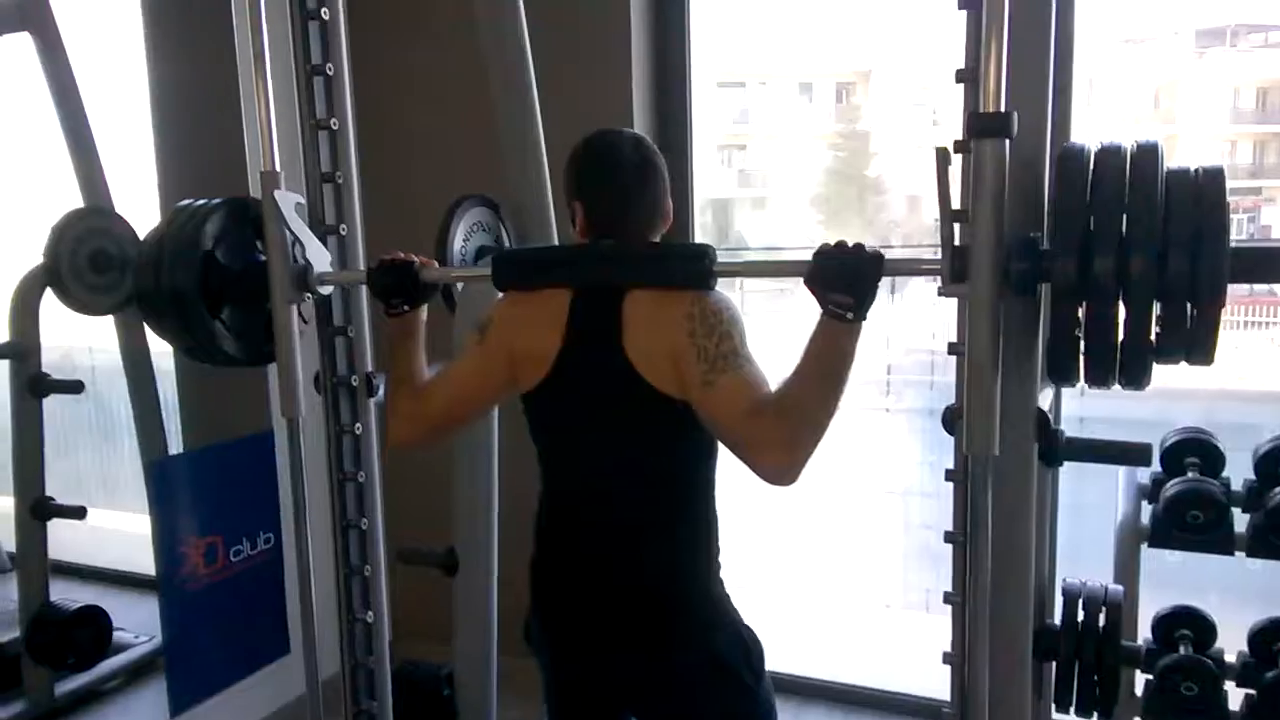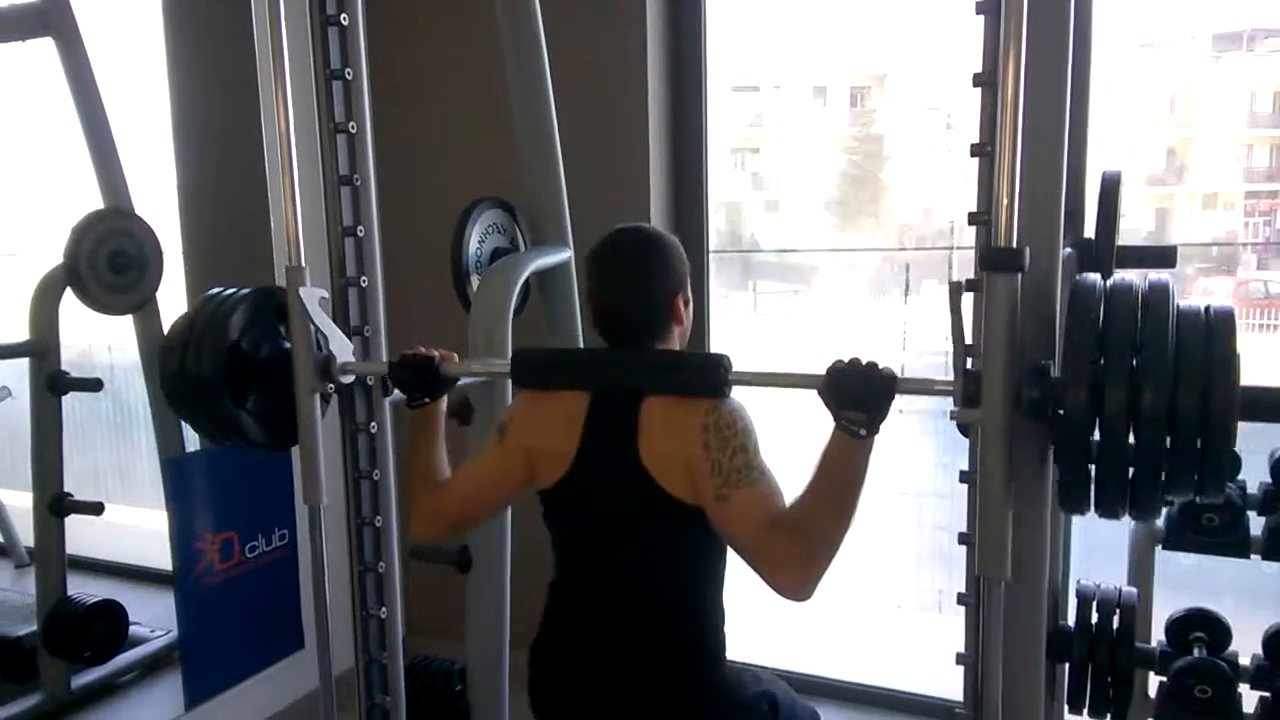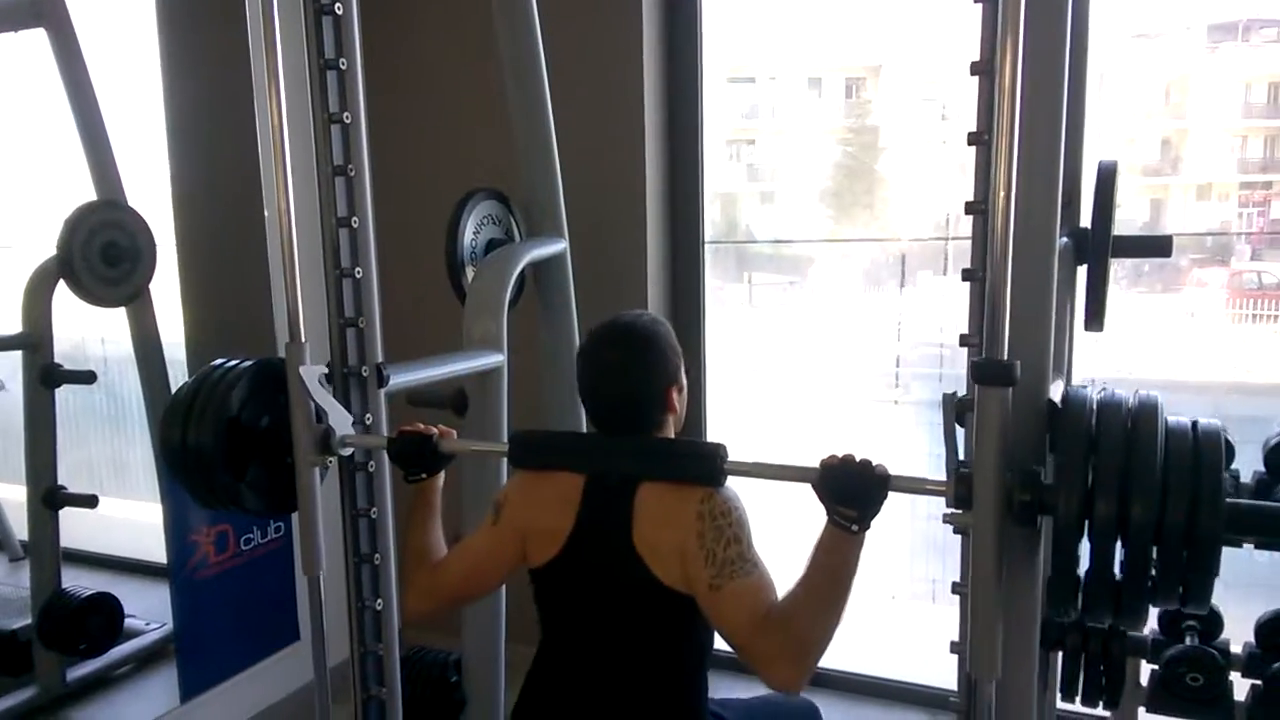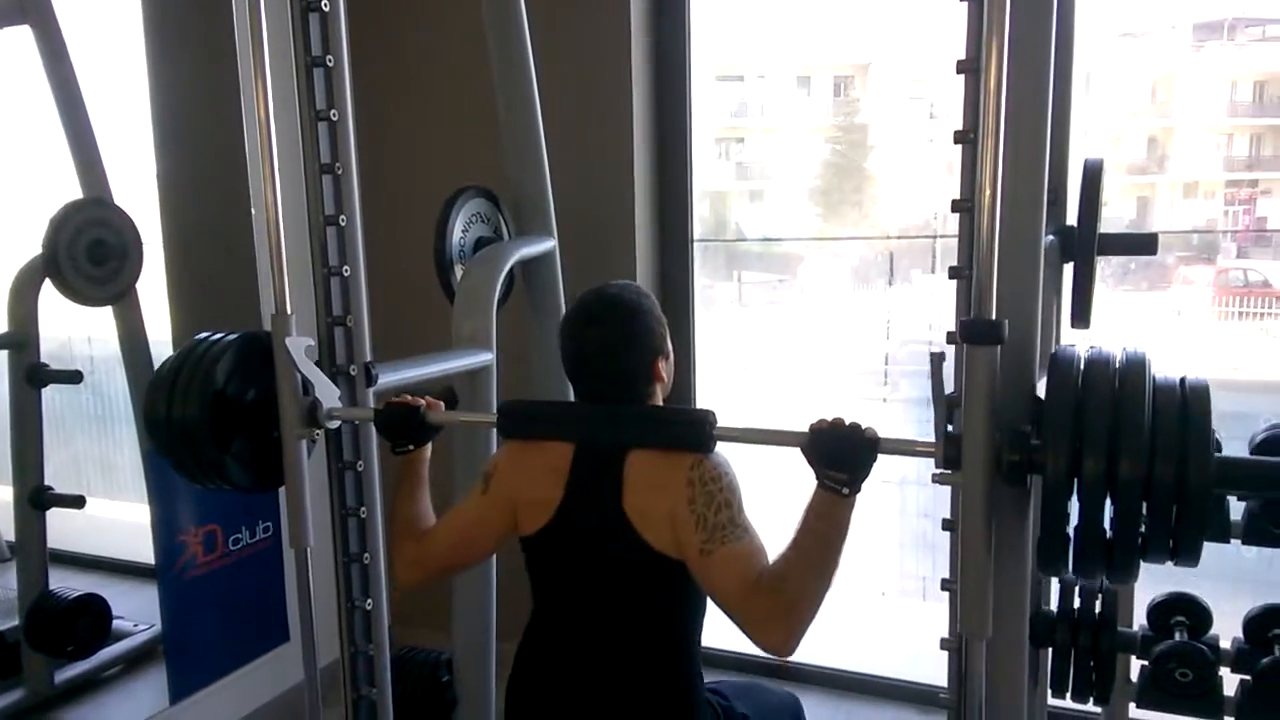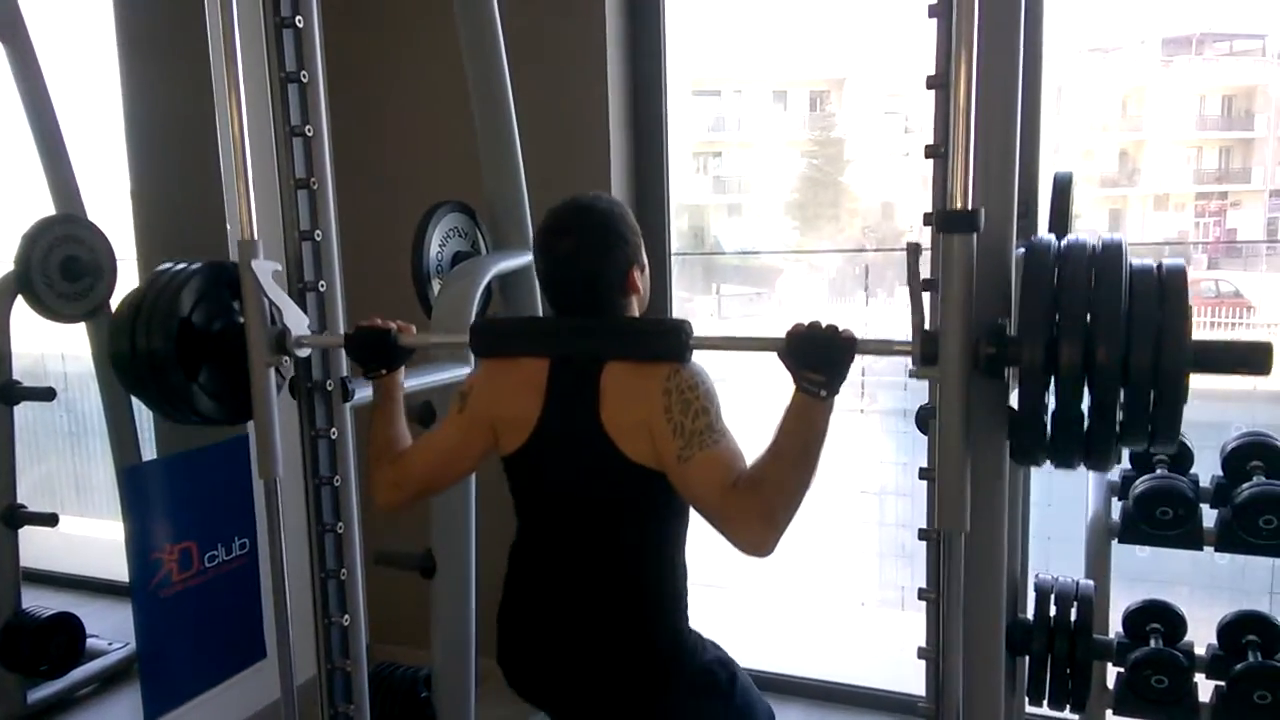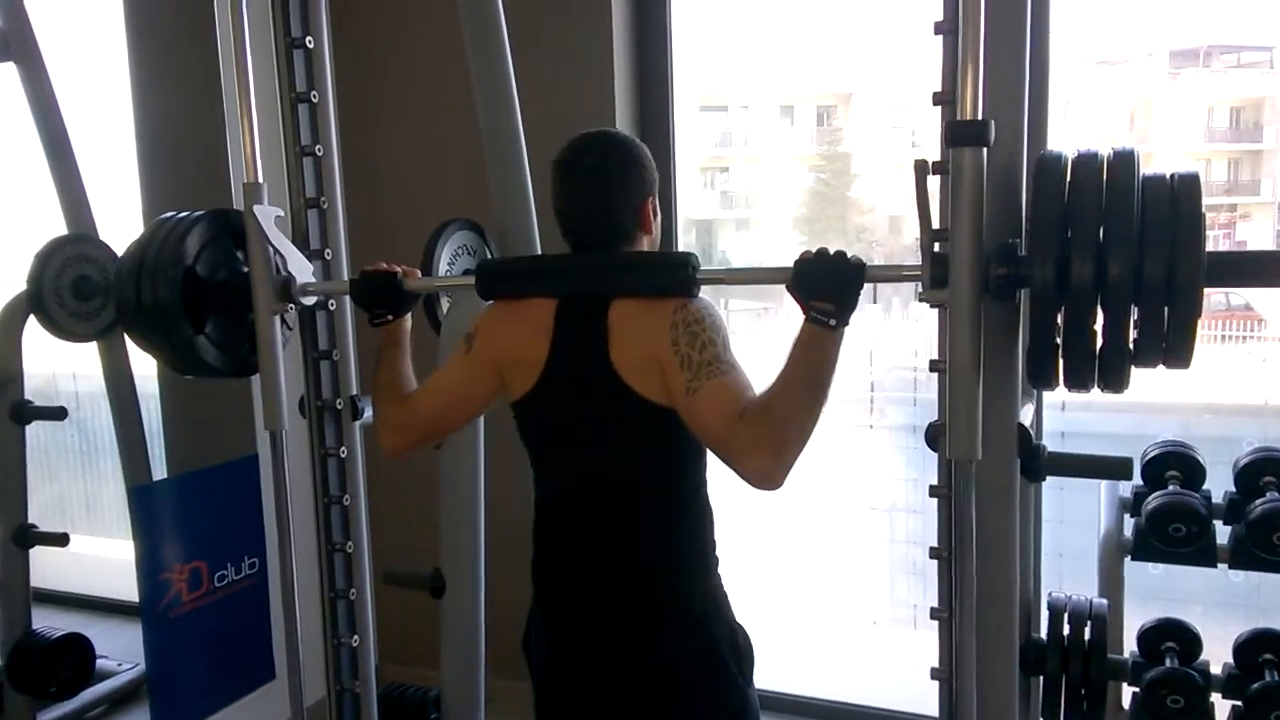
dt=0.4s
person 1, frame 1
left shoulder: (525, 312)
right shoulder: (687, 310)
left elbow: (409, 421)
right elbow: (778, 452)
left wrist: (407, 310)
right wrist: (841, 314)
left hip: (566, 611)
right hip: (678, 618)
person 1, frame 2
left shoulder: (542, 410)
right shoulder: (700, 417)
left elbow: (430, 518)
right elbow: (792, 568)
left wrist: (428, 403)
right wrist: (853, 429)
person 1, frame 3
left shoulder: (538, 489)
right shoulder: (695, 506)
left elbow: (422, 595)
right elbow: (784, 664)
left wrist: (428, 478)
right wrist: (846, 525)
person 1, frame 4
left shoulder: (526, 460)
right shoulder: (686, 472)
left elbow: (413, 563)
right elbow: (775, 625)
left wrist: (414, 448)
right wrist: (835, 488)
person 1, frame 5
left shoulder: (503, 378)
right shoulder: (662, 382)
left elbow: (393, 484)
right elbow: (752, 525)
left wrist: (387, 372)
right wrist: (813, 391)
left hip: (531, 650)
right hip: (638, 662)
person 1, frame 6
left shoulder: (511, 322)
right shoulder: (671, 319)
left elbow: (398, 429)
right elbow: (763, 458)
left wrist: (393, 321)
right wrist: (823, 320)
left hip: (565, 614)
right hip: (674, 618)
